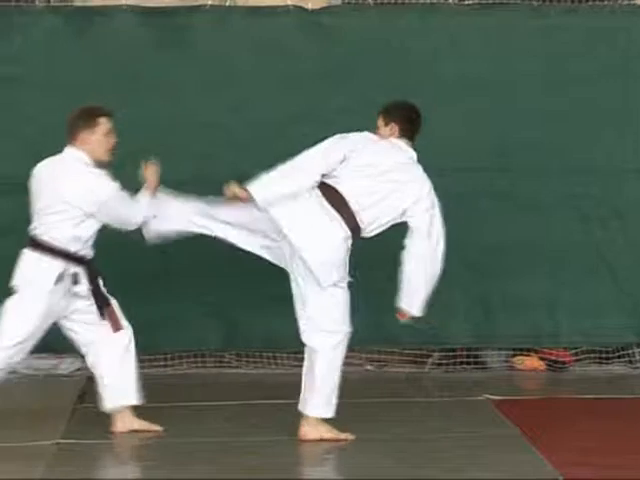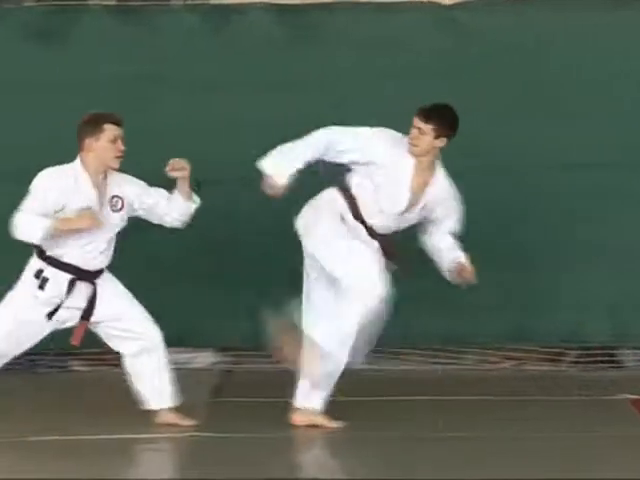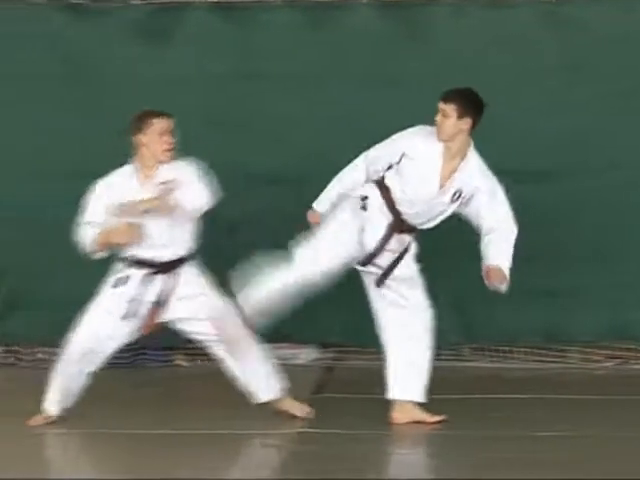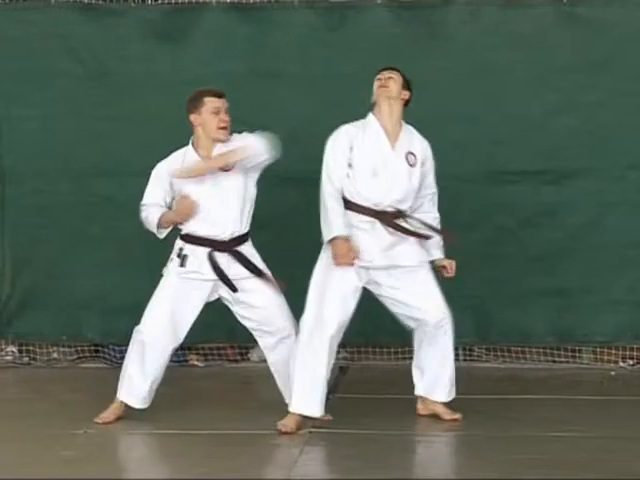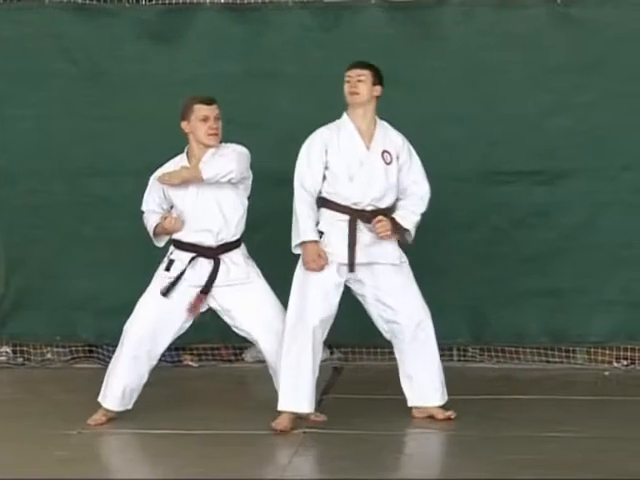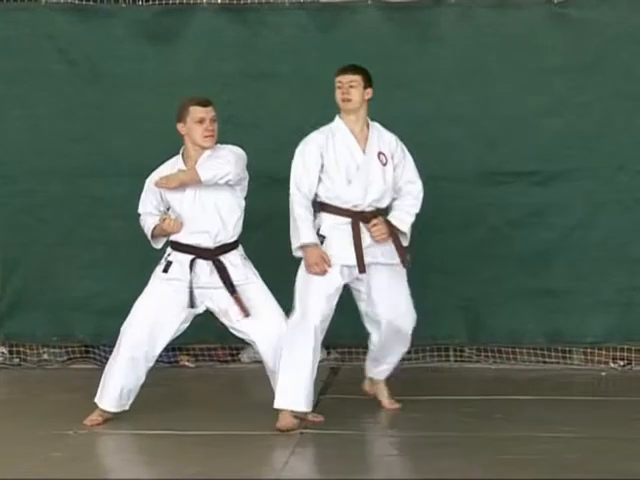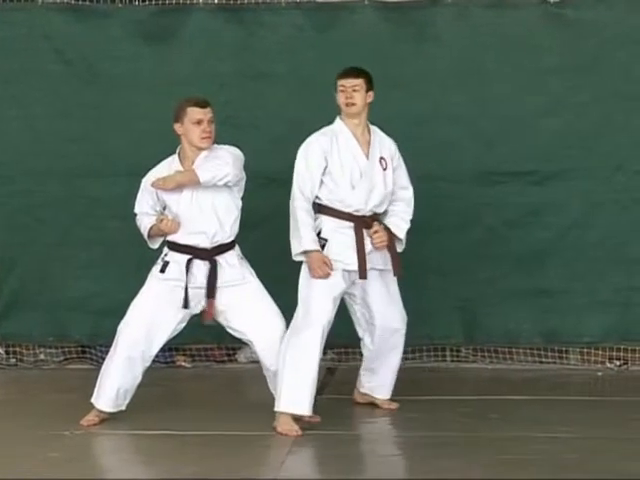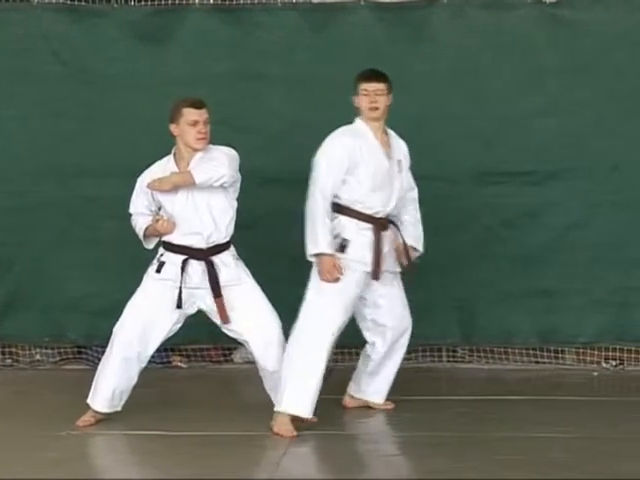
dt=0.4s
person 1, frame 1
left shoulder: (358, 142)
right shoulder: (421, 187)
left elbow: (304, 167)
right elbow: (428, 248)
left wrist: (252, 191)
right wrist: (410, 300)
left hip: (297, 214)
right hip: (327, 244)
left knee: (212, 215)
right knee: (329, 332)
left ankle: (150, 213)
right ankle: (315, 421)
person 1, frame 2
left shoulder: (443, 191)
right shoulder: (384, 143)
left elbow: (438, 233)
right elbow: (327, 138)
left wrist: (455, 262)
right wrist: (281, 166)
left hip: (359, 240)
right hip: (330, 222)
left knee: (326, 318)
right knee: (368, 293)
left ankle: (307, 408)
person 1, frame 3
left shoulder: (481, 182)
right shoulder: (416, 139)
left elbow: (500, 226)
right elbow: (366, 165)
left wrist: (496, 263)
right wrist: (323, 205)
left hip: (395, 245)
right hip: (364, 216)
left knee: (412, 317)
right knee: (310, 266)
left ankle: (404, 404)
right ankle: (246, 308)
person 1, frame 4
left shoulder: (419, 146)
right shoulder: (347, 135)
left elbow: (425, 203)
right elbow: (331, 189)
left wrist: (436, 252)
right wrist: (336, 236)
left hip: (398, 245)
right hip: (351, 238)
left knee: (434, 316)
right knee: (323, 322)
left ankle: (430, 397)
right ankle: (301, 410)
person 1, frame 5
left shoulder: (396, 142)
right shoulder: (323, 138)
left elbow: (417, 188)
right elbow: (303, 192)
left wrist: (398, 221)
right wrist: (307, 240)
left hip: (378, 241)
right hip: (330, 237)
left knee: (412, 317)
right knee: (306, 319)
left ankle: (425, 400)
right ankle: (291, 407)
person 1, frame 6
left shoulder: (389, 142)
right shoulder: (317, 142)
left elbow: (411, 188)
right elbow: (300, 196)
left wrist: (393, 223)
right wrist: (307, 244)
left hip: (376, 243)
right hip: (330, 239)
left knee: (398, 317)
right knee: (308, 319)
left ankle: (376, 377)
right ankle: (291, 407)
person 1, frame 7
left shoulder: (386, 145)
right shoulder: (319, 143)
left elbow: (402, 195)
right elbow: (301, 199)
left wrist: (390, 229)
right wrist: (310, 249)
left hip: (373, 247)
right hip: (331, 242)
left knee: (389, 322)
right knee: (311, 322)
left ankle: (371, 388)
right ankle: (287, 409)
person 1, frame 8
left shoulder: (399, 146)
right shoulder: (341, 142)
left elbow: (408, 199)
right elbow: (319, 199)
left wrist: (409, 242)
right wrist: (323, 252)
left hip: (383, 248)
right hip: (346, 244)
left knee: (394, 323)
right knee: (318, 324)
left ankle: (363, 392)
right ankle: (286, 410)
person 2, frame 1
left shoulder: (48, 168)
right shoulder: (91, 180)
right elbow: (131, 216)
right wrist: (149, 187)
left hip: (65, 275)
right hip: (50, 274)
left knee: (112, 334)
left ankle: (122, 415)
person 2, frame 2
left shoulder: (125, 186)
right shoulder: (54, 179)
left elbow: (174, 215)
left wrist: (183, 182)
right wrist: (67, 223)
left hip: (94, 285)
right hip: (48, 280)
left knee: (145, 336)
left ankle: (163, 409)
person 2, frame 3
left shoulder: (185, 172)
right shoulder: (110, 185)
left elbow: (201, 199)
right elbow: (87, 235)
left wrist: (144, 205)
right wrist: (110, 236)
left hip: (182, 278)
right hip: (132, 280)
left knee: (232, 331)
right knee: (84, 343)
left ankle: (277, 397)
right ankle: (53, 408)
person 2, frame 4
left shoulder: (241, 147)
right shoulder: (170, 166)
left elbow: (262, 148)
right elbow: (150, 213)
left wrist: (210, 164)
right wrist: (171, 217)
left hip: (238, 259)
right hip: (192, 259)
left knee: (278, 325)
right knee: (155, 331)
right ankle: (125, 400)
person 2, frame 5
left shoulder: (237, 155)
right shoulder: (165, 174)
left elbow: (225, 167)
right elbow: (151, 214)
left wrist: (184, 175)
right wrist: (162, 227)
left hip: (231, 265)
right hip: (183, 266)
left knee: (275, 330)
right knee: (140, 332)
right ankle: (112, 403)
person 2, frame 6
left shoulder: (233, 156)
right shoulder: (162, 175)
left elbow: (222, 168)
right elbow: (148, 217)
left wrist: (179, 179)
right wrist: (161, 229)
left hip: (229, 267)
right hip: (180, 268)
left knee: (274, 331)
right knee: (138, 333)
right ankle: (108, 405)
person 2, frame 7
left shoulder: (230, 156)
right shoulder: (158, 174)
left elbow: (220, 170)
right elbow: (144, 217)
left wrist: (176, 180)
right wrist: (157, 229)
left hip: (225, 267)
right hip: (177, 267)
left knee: (271, 330)
right knee: (134, 333)
right ankle: (105, 405)
person 2, frame 8
left shoulder: (225, 157)
right shoulder: (154, 174)
left elbow: (216, 172)
right elbow: (139, 217)
left wrist: (170, 182)
right wrist: (153, 229)
left hip: (220, 267)
right hip: (172, 268)
left knee: (266, 329)
right knee: (130, 333)
right ankle: (101, 405)
